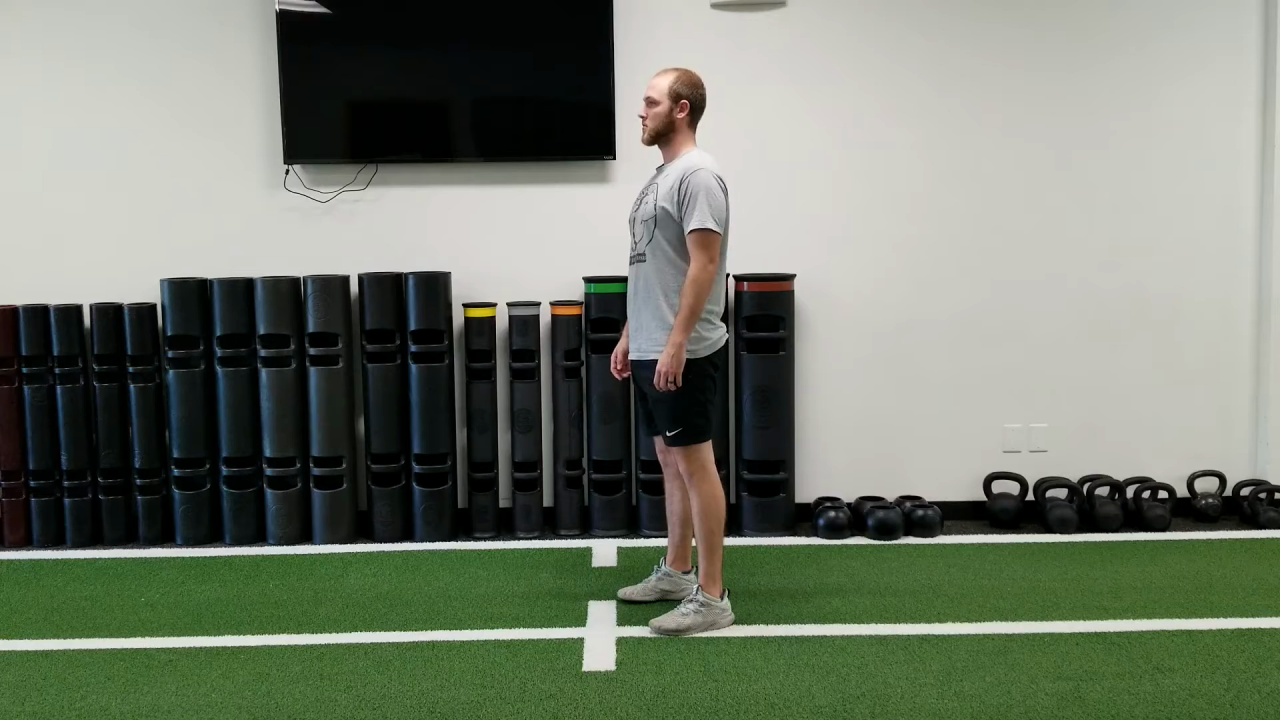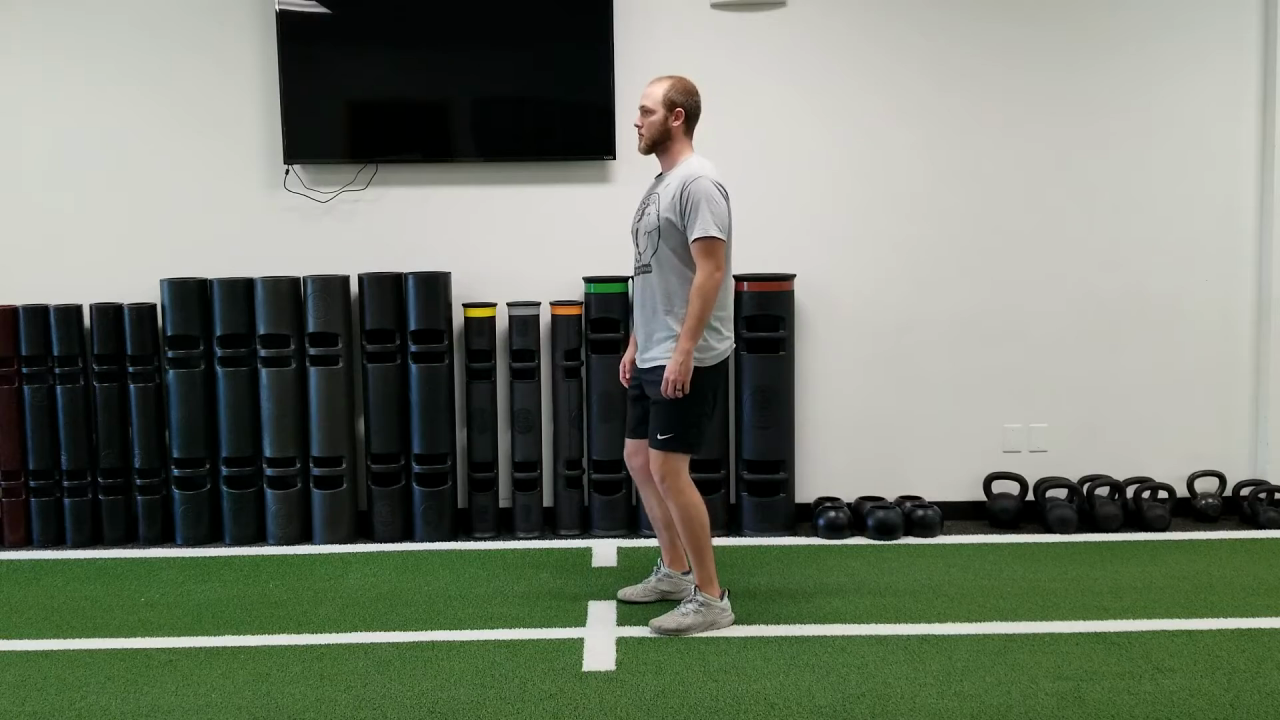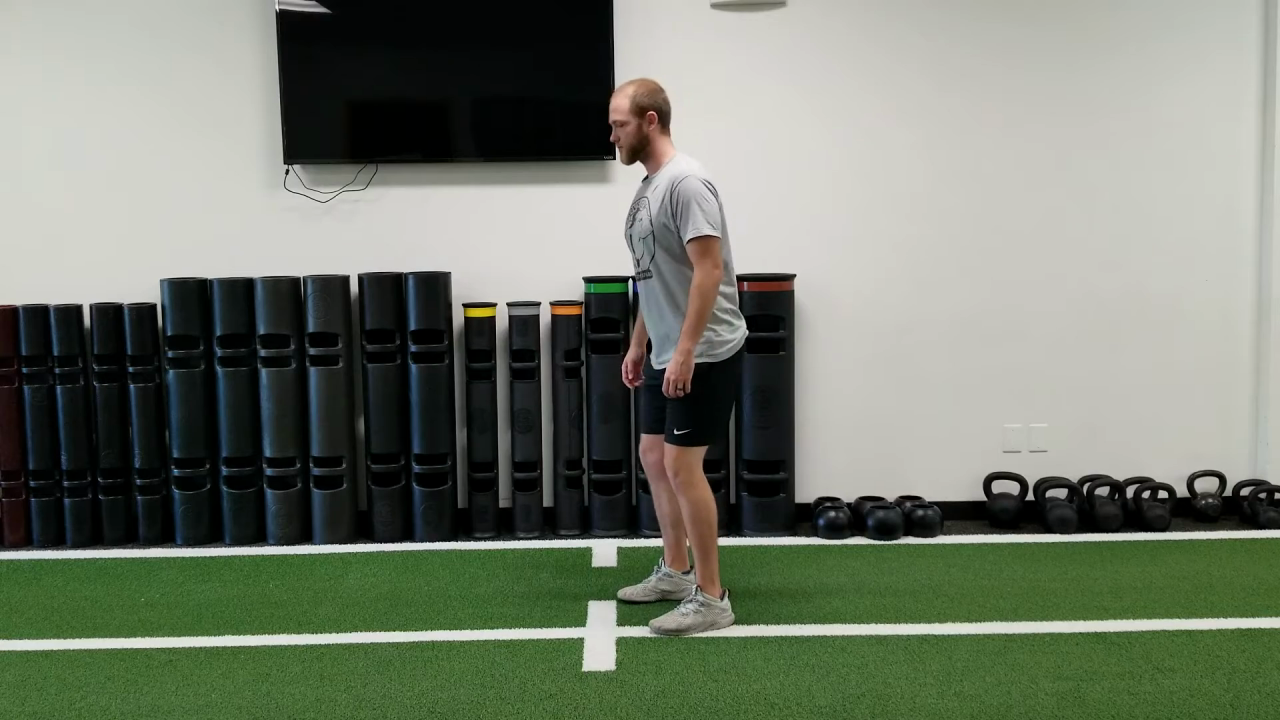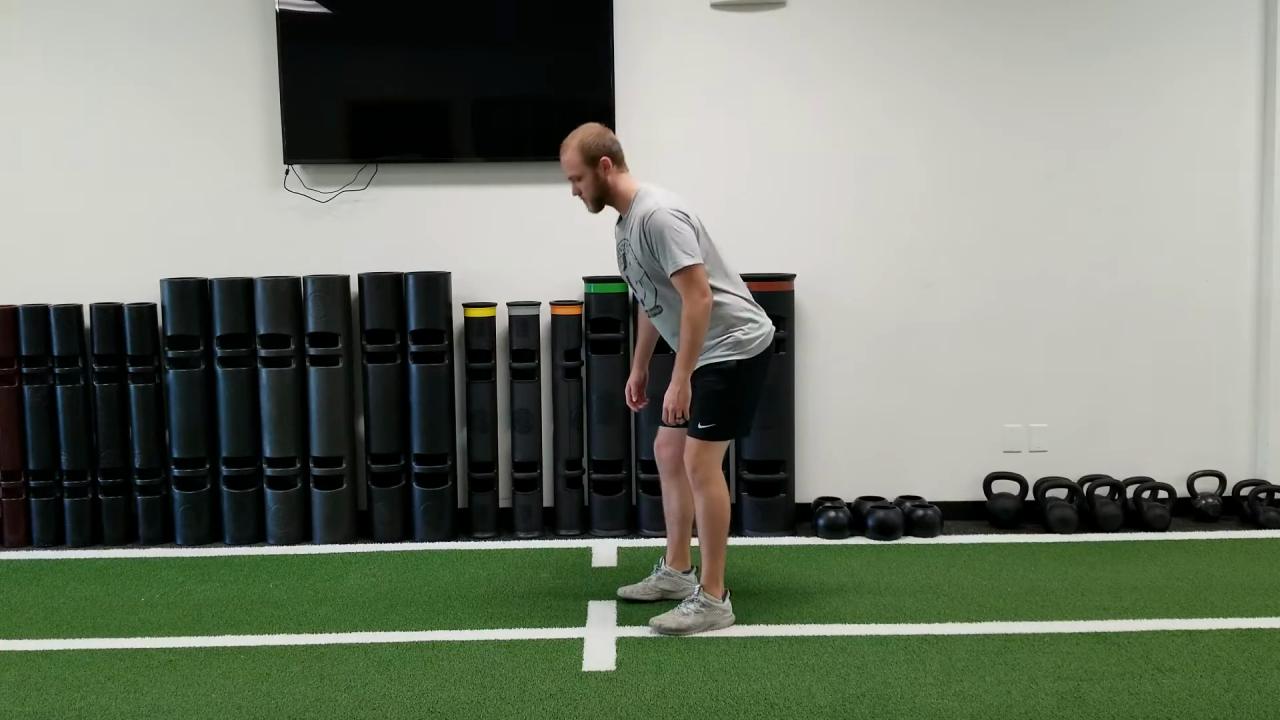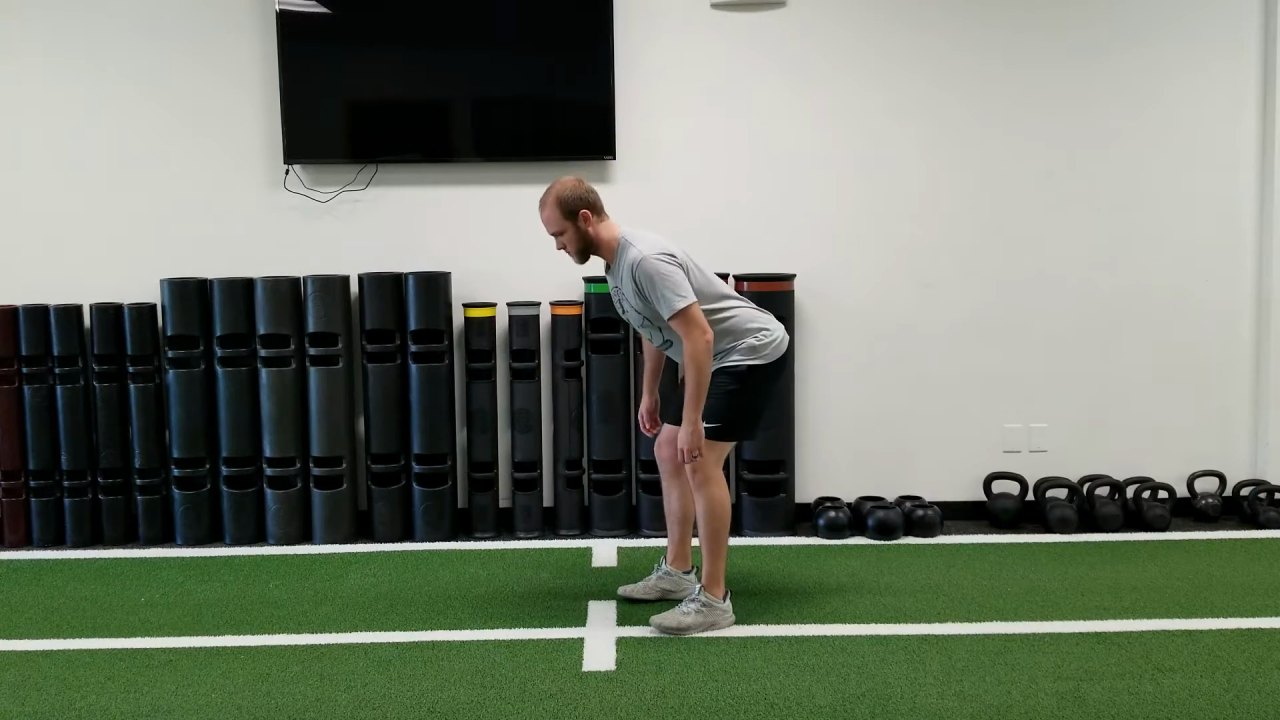
dt=0.5s
person 1, frame 1
left shoulder: (697, 174)
right shoulder: (663, 176)
left elbow: (703, 265)
left wrist: (676, 344)
right wrist: (629, 337)
left hip: (682, 353)
right hip: (651, 351)
left knee: (694, 466)
right knee: (670, 464)
left ankle: (711, 596)
right ankle: (675, 571)
person 1, frame 2
left shoulder: (697, 182)
right shoulder: (660, 184)
left elbow: (710, 271)
left wrist: (684, 352)
right wrist: (634, 346)
left hip: (686, 361)
right hip: (653, 357)
left knee: (668, 471)
right knee: (639, 460)
left ankle: (710, 597)
right ankle: (674, 571)
person 1, frame 3
left shoulder: (685, 182)
right shoulder: (650, 186)
left elbow: (708, 270)
left wrist: (686, 351)
right wrist: (637, 345)
left hip: (702, 355)
right hip: (665, 354)
left knee: (681, 466)
right knee: (653, 457)
left ankle: (710, 597)
right ankle: (675, 572)
person 1, frame 4
left shoulder: (656, 214)
right shoulder: (628, 220)
left elbow: (698, 297)
right elbow: (652, 301)
left wrist: (681, 380)
right wrist: (639, 367)
left hip: (736, 345)
right hip: (707, 349)
left knee: (699, 463)
right knee: (668, 453)
left ankle: (713, 598)
right ankle: (676, 571)
person 1, frame 5
left shoulder: (644, 260)
right shoulder: (618, 262)
left elbow: (699, 337)
right elbow: (655, 329)
left wrist: (692, 421)
right wrist: (651, 394)
left hip: (752, 352)
right hip: (719, 355)
left knee: (699, 462)
right knee: (668, 453)
left ankle: (713, 598)
right ankle: (677, 571)
